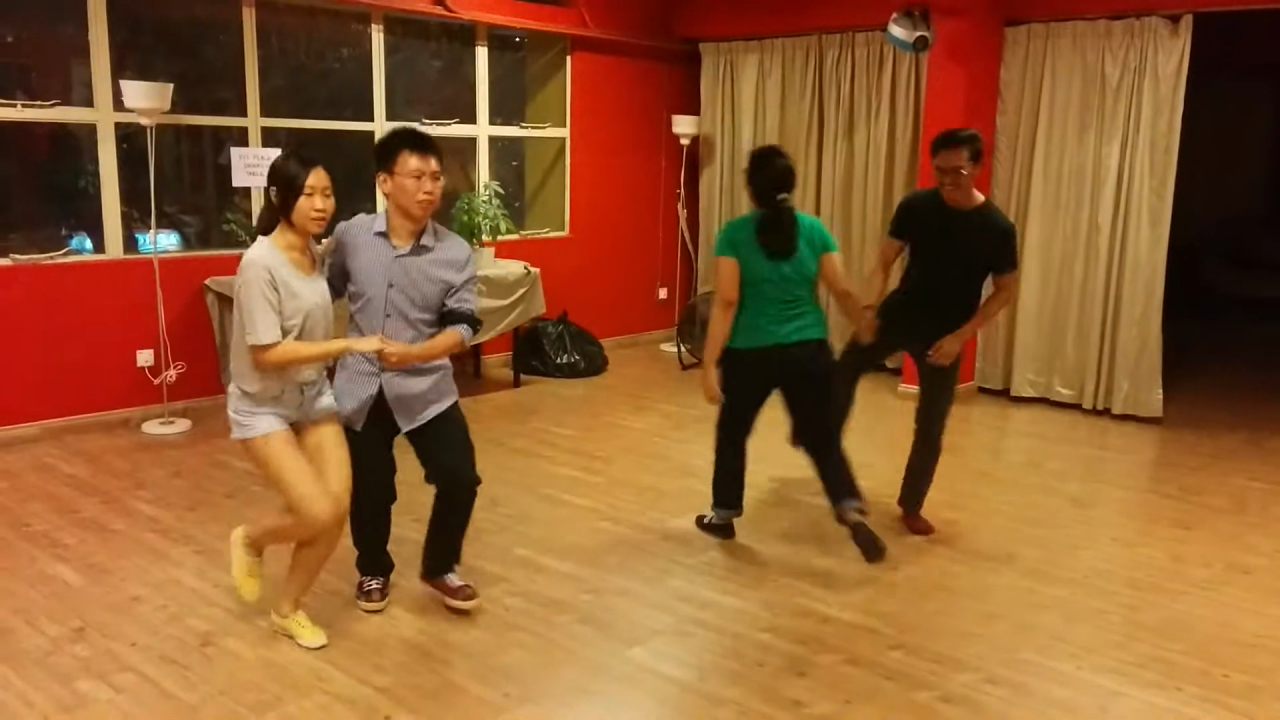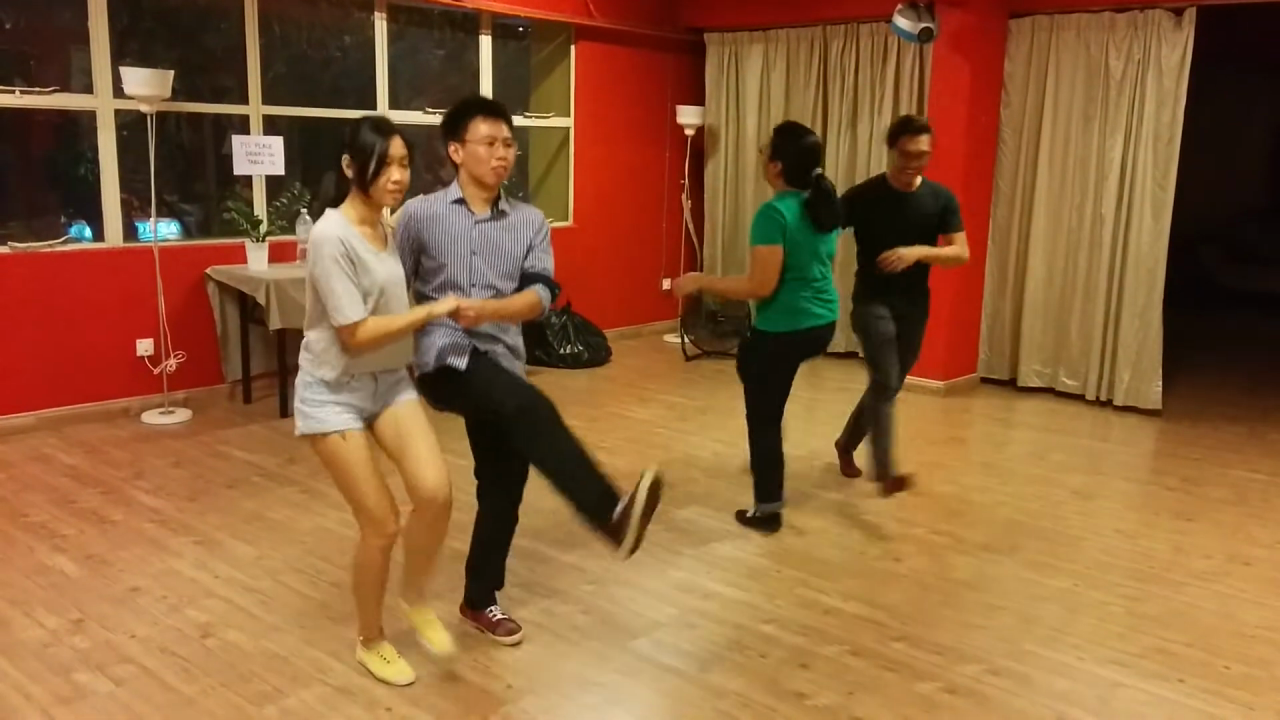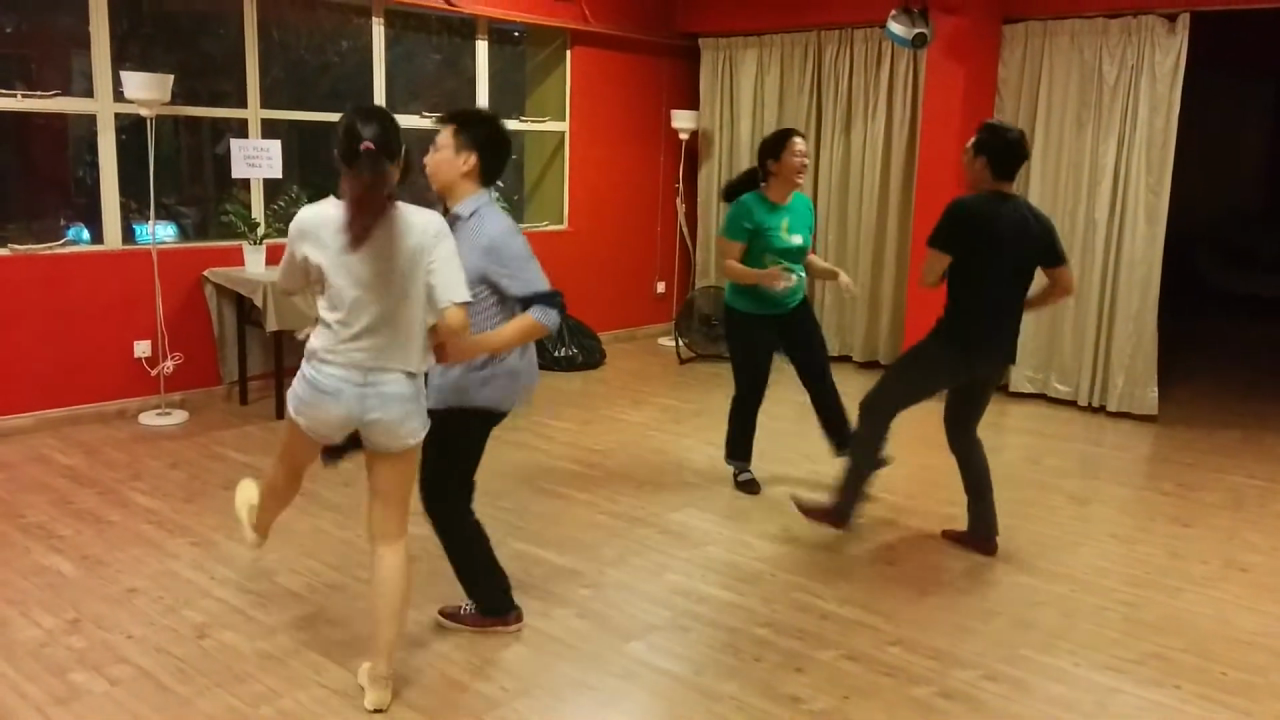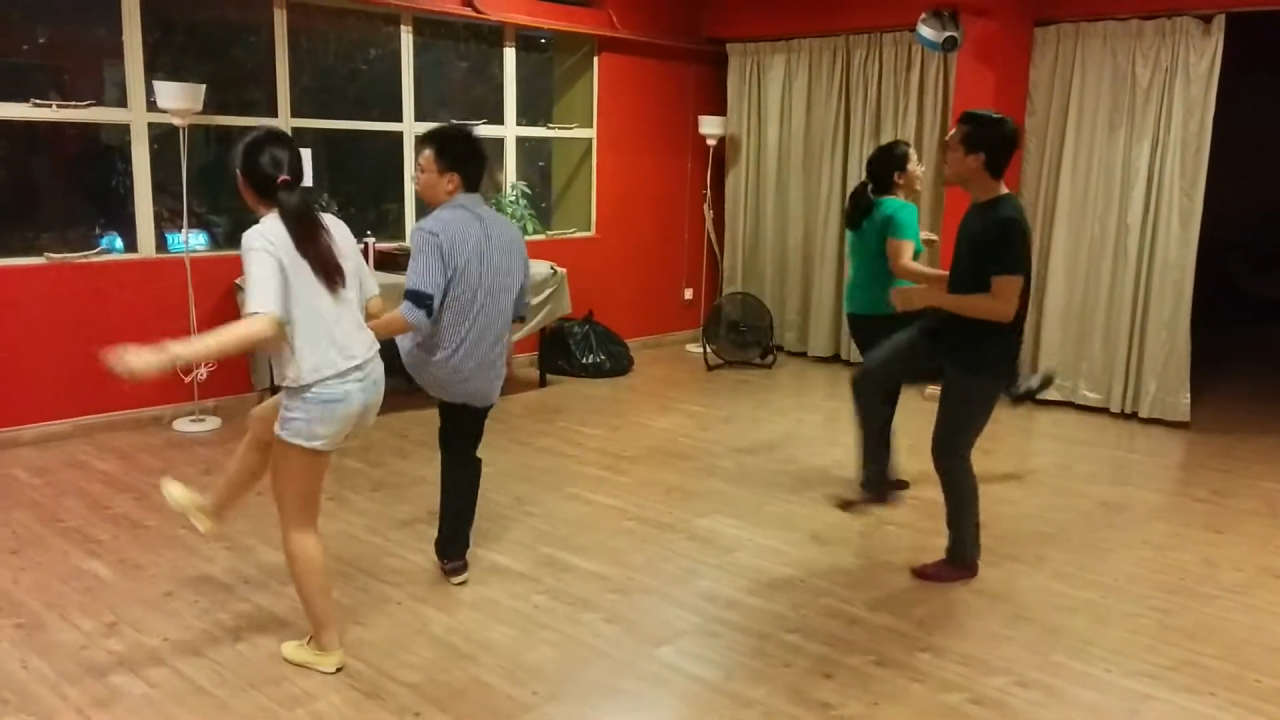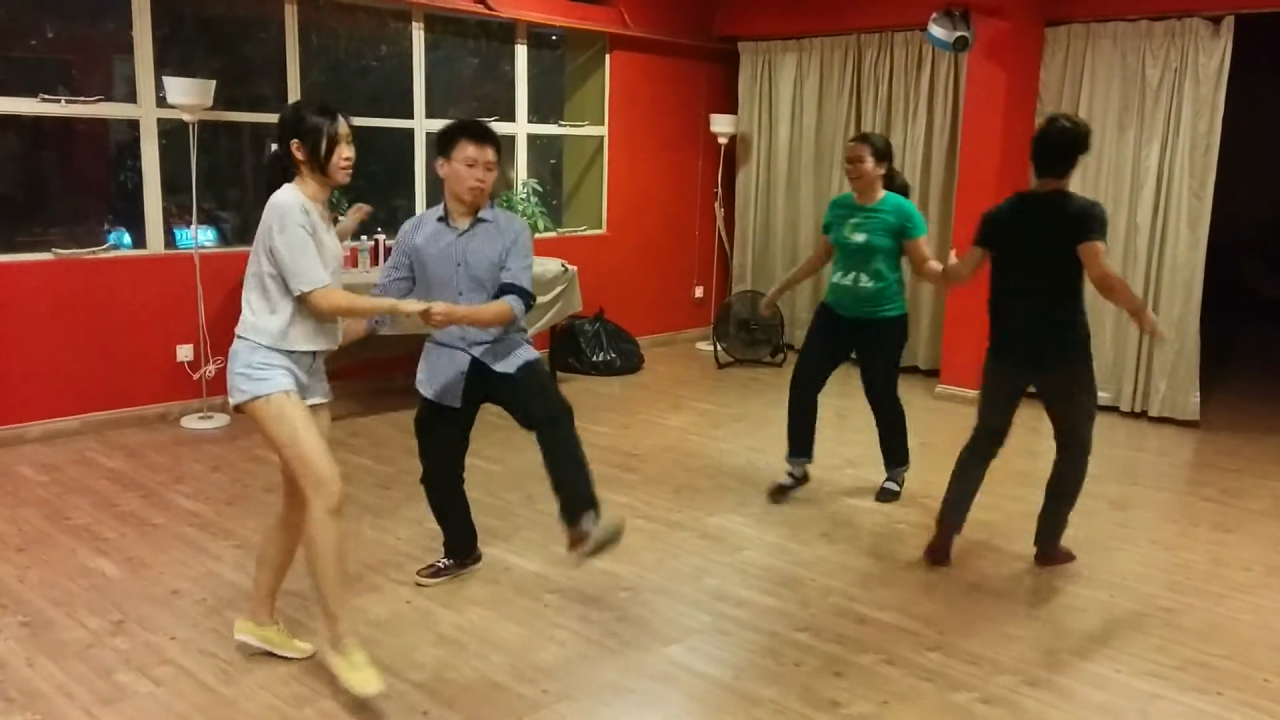
dt=1s
person 1, frame 1
left shoulder: (312, 253)
right shoulder: (259, 263)
right elbow: (268, 354)
right wrist: (349, 345)
left hip: (314, 395)
right hip: (261, 405)
left knee: (334, 508)
right knee: (318, 516)
left ankle: (287, 607)
right ankle: (250, 538)
person 1, frame 2
left shoulder: (384, 227)
right shoulder: (330, 236)
right elbow: (354, 333)
right wrist: (432, 311)
left hip: (389, 379)
right hip: (333, 391)
left knee: (436, 490)
right knee: (380, 522)
left ankle: (417, 598)
right ankle: (371, 640)
person 1, frame 3
left shoulder: (312, 221)
right shoulder: (428, 226)
left elbow: (286, 284)
right elbow: (455, 320)
right wrist: (419, 339)
left hip: (324, 382)
right hip: (397, 394)
left knee: (291, 462)
right knee: (390, 535)
left ankle: (259, 521)
right ankle: (379, 677)
person 1, frame 4
left shoulder: (263, 240)
right shoulder: (335, 228)
left elbow: (262, 325)
left wrist: (164, 355)
left hip: (324, 394)
right hip: (369, 376)
left knee: (298, 523)
right knee: (264, 423)
left ankle: (325, 645)
right ankle: (209, 507)
person 1, frame 5
left shoulder: (317, 206)
right shoulder: (289, 208)
right elbow: (321, 299)
left wrist: (342, 231)
right wrist: (396, 303)
left hip: (310, 365)
right hip: (266, 364)
left knee: (304, 498)
right knee: (326, 491)
left ankle: (259, 619)
right ankle: (342, 643)
person 2, frame 1
left shoulder: (456, 253)
right shoulder: (350, 236)
left elbow: (463, 327)
right elbow: (326, 290)
left wrist: (411, 354)
left hip: (427, 388)
right hip: (362, 389)
left knee: (460, 480)
right knee: (370, 490)
left ankle: (440, 567)
right ankle: (373, 570)
person 2, frame 2
left shoulder: (530, 222)
right shoulder: (418, 214)
left elbow: (541, 296)
left wrist: (490, 308)
left hip: (497, 360)
right hip: (443, 358)
left knee: (503, 480)
right knee: (530, 409)
left ankle: (479, 599)
right ankle: (613, 514)
person 2, frame 3
left shoulder: (493, 233)
right shoulder: (444, 222)
left elbow: (547, 313)
left wrist: (475, 349)
left hip: (482, 383)
right hip: (458, 373)
left knee: (444, 493)
left ankle: (496, 607)
right ankle: (341, 446)
person 2, frame 4
left shoulder: (434, 231)
right shoulder: (511, 232)
left elbow: (418, 314)
right elbow: (518, 307)
left hip: (435, 361)
right hip: (485, 374)
left knee: (366, 334)
right knee: (462, 455)
right ankle: (454, 556)
person 2, frame 5
left shoulder: (511, 230)
right shoulder: (414, 234)
left elbow: (515, 303)
right elbow: (384, 299)
left wrist: (457, 314)
left hip: (505, 355)
right hip: (445, 365)
left knee: (552, 414)
right knee: (439, 471)
left ankle: (583, 521)
right ankle: (460, 552)
person 3, frame 1
left shoulder: (997, 227)
right shoulder: (916, 206)
left elbow: (1005, 292)
right elbow: (885, 259)
left wrist: (959, 337)
right wrist: (870, 308)
left hip: (950, 329)
right hip: (905, 310)
left knee: (931, 420)
right knee: (846, 368)
left ankle: (912, 506)
person 3, frame 2
left shoulder: (940, 199)
right shoulder: (864, 195)
left elbow: (963, 255)
left wrist: (918, 252)
left hip: (914, 305)
right hip: (871, 300)
left knee: (888, 384)
right knee: (887, 379)
left ankle: (846, 444)
right ankle: (884, 470)
person 3, frame 3
left shoulder: (964, 211)
right shoulder: (1038, 223)
left elbow: (931, 275)
right elbow: (1064, 286)
left hip: (955, 344)
right hip: (997, 353)
left knee: (875, 409)
right knee: (962, 431)
left ankle: (842, 508)
right ankle: (983, 532)
person 3, frame 4
left shoulder: (1004, 223)
right shoulder: (981, 208)
left elbow: (1005, 305)
left wrist: (929, 296)
right wrist: (937, 294)
left hip: (983, 356)
right hip: (948, 337)
left knee: (949, 452)
right knee: (869, 377)
left ankle: (962, 558)
right ankle: (876, 481)
person 3, frame 5
left shoulder: (1001, 214)
right shoulder: (1085, 213)
left elbow: (962, 274)
right elbow: (1101, 274)
left wrist: (943, 268)
right wrist: (1142, 312)
left hip: (1006, 351)
right hip: (1063, 352)
left knee: (986, 437)
right knee: (1075, 444)
left ankle: (944, 538)
right ankle: (1047, 545)
person 4, frame 1
left shoulder: (734, 233)
right shoulder: (814, 229)
left elbow: (725, 302)
right elbow: (842, 291)
left wrist: (710, 364)
right wrist: (859, 318)
left hip: (752, 352)
right hip: (808, 349)
left knee: (731, 433)
right knee: (818, 437)
left ankle: (723, 516)
right ankle: (852, 513)
person 4, frame 2
left shoulder: (773, 213)
right shoulder: (821, 205)
left elbow: (761, 286)
left wrist: (702, 281)
left hip: (782, 329)
right hip: (821, 323)
left knee: (762, 413)
right knee: (752, 366)
left ankle: (767, 509)
right ankle: (768, 459)
person 4, frame 3
left shoulder: (804, 205)
right shoulder: (746, 207)
right elbow: (726, 265)
left wrist: (831, 272)
right wrist: (765, 277)
left hip: (794, 310)
right hip: (749, 315)
left knee: (819, 376)
right knee: (750, 391)
left ankle: (846, 443)
right ankle: (740, 465)
person 4, frame 4
left shoulder: (868, 210)
right shoulder: (900, 210)
right elbow: (901, 267)
left wrist: (913, 241)
right wrist: (949, 277)
left hip: (861, 314)
right hip: (893, 312)
left ankle: (875, 474)
person 4, frame 5
left shoulder: (900, 210)
right shoulder: (836, 207)
left elbow: (924, 266)
right elbow: (819, 257)
right wrist: (781, 288)
left hip: (881, 320)
right hip: (834, 313)
left knee: (882, 396)
right knee: (803, 382)
left ankle: (896, 474)
right ankle: (797, 469)
